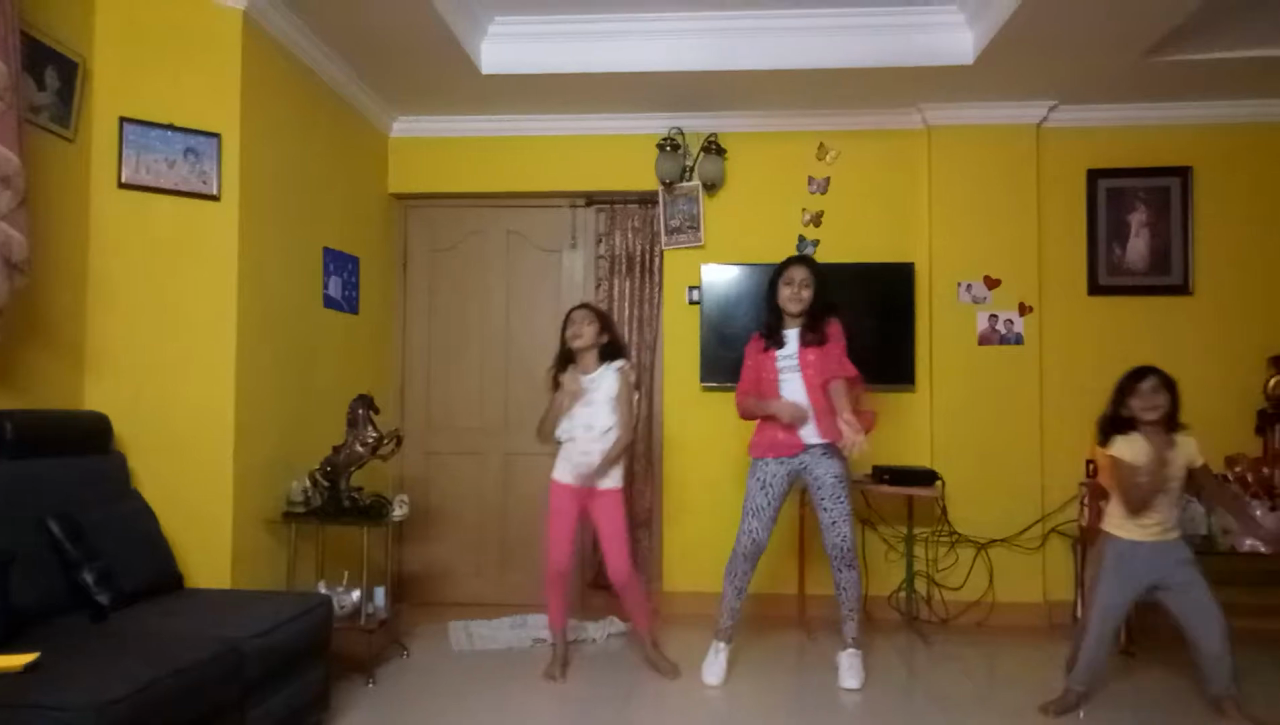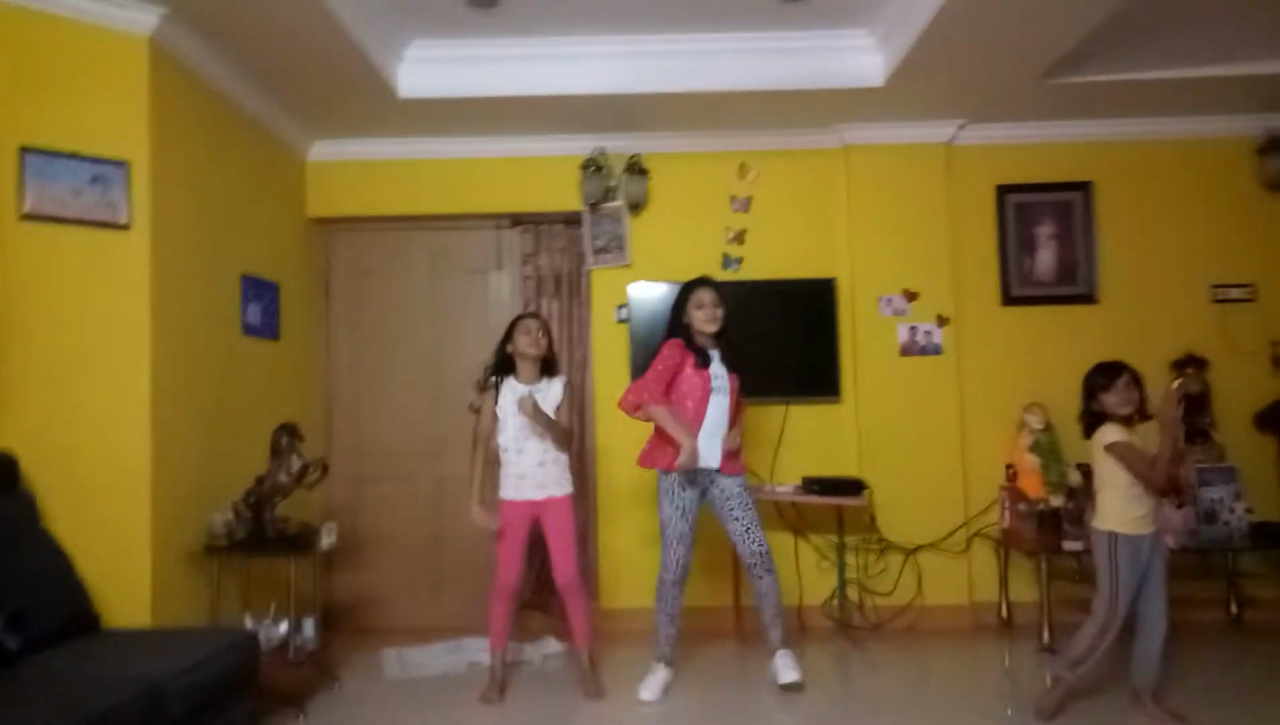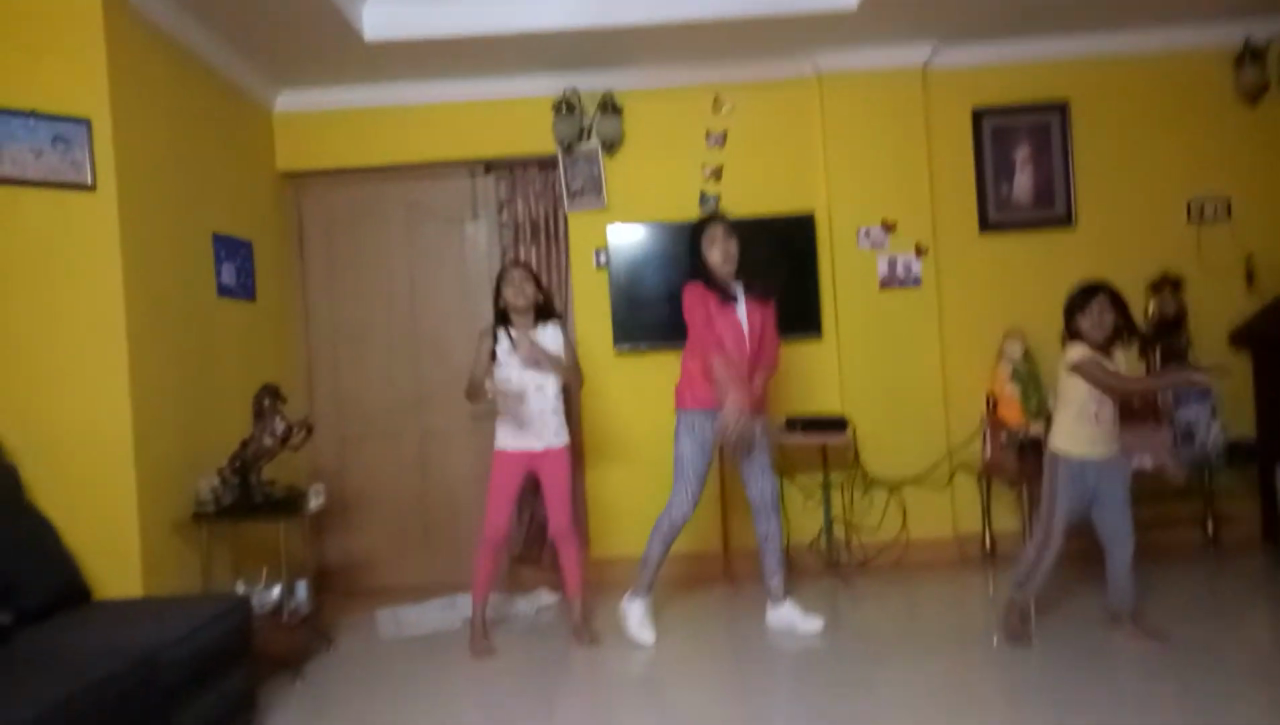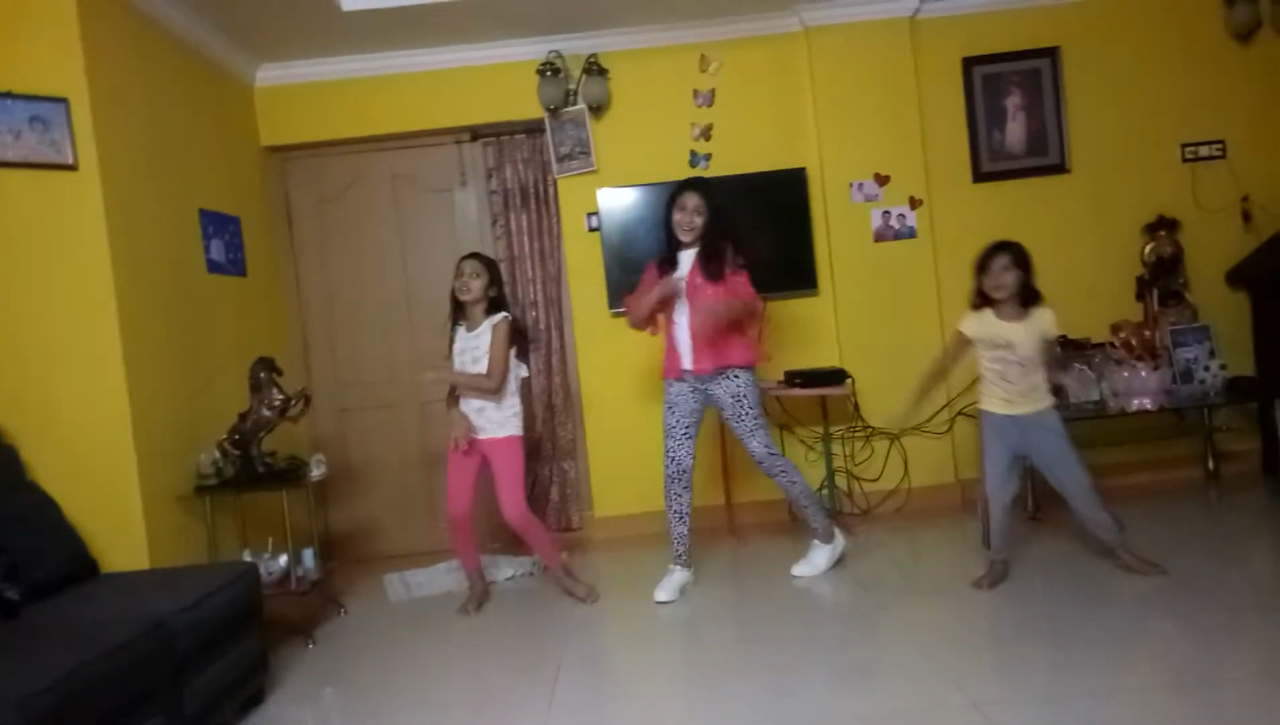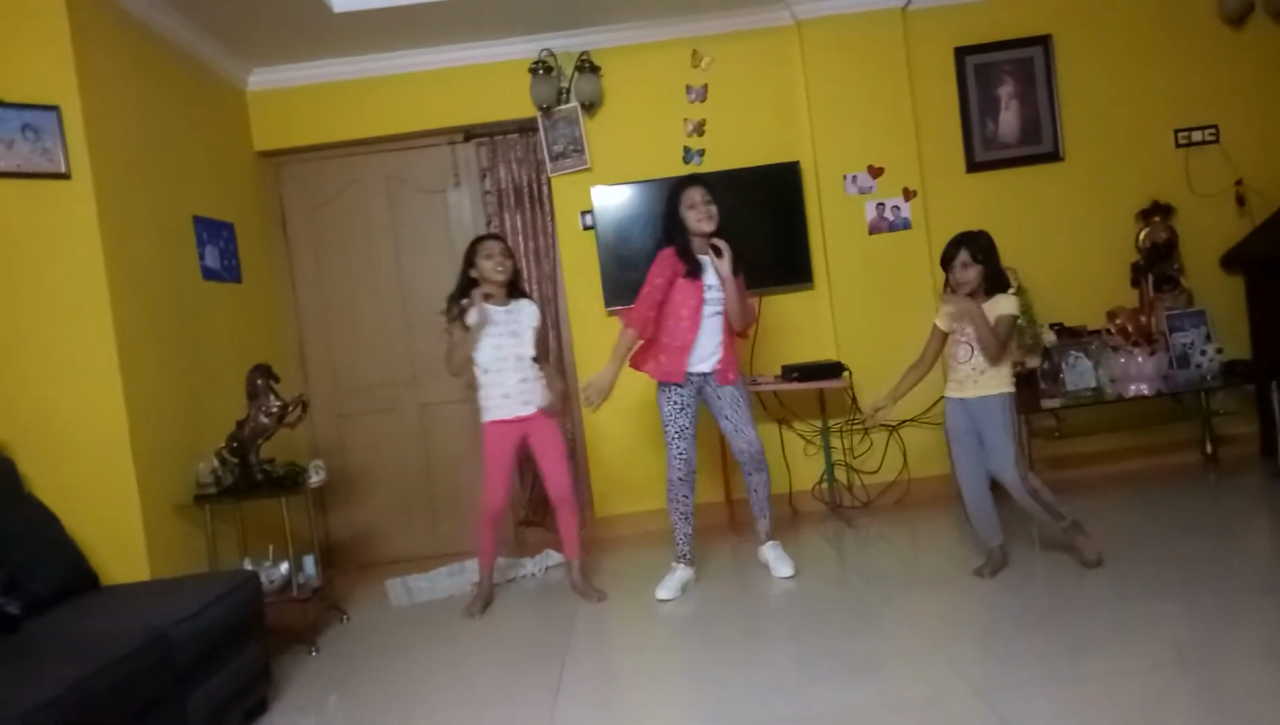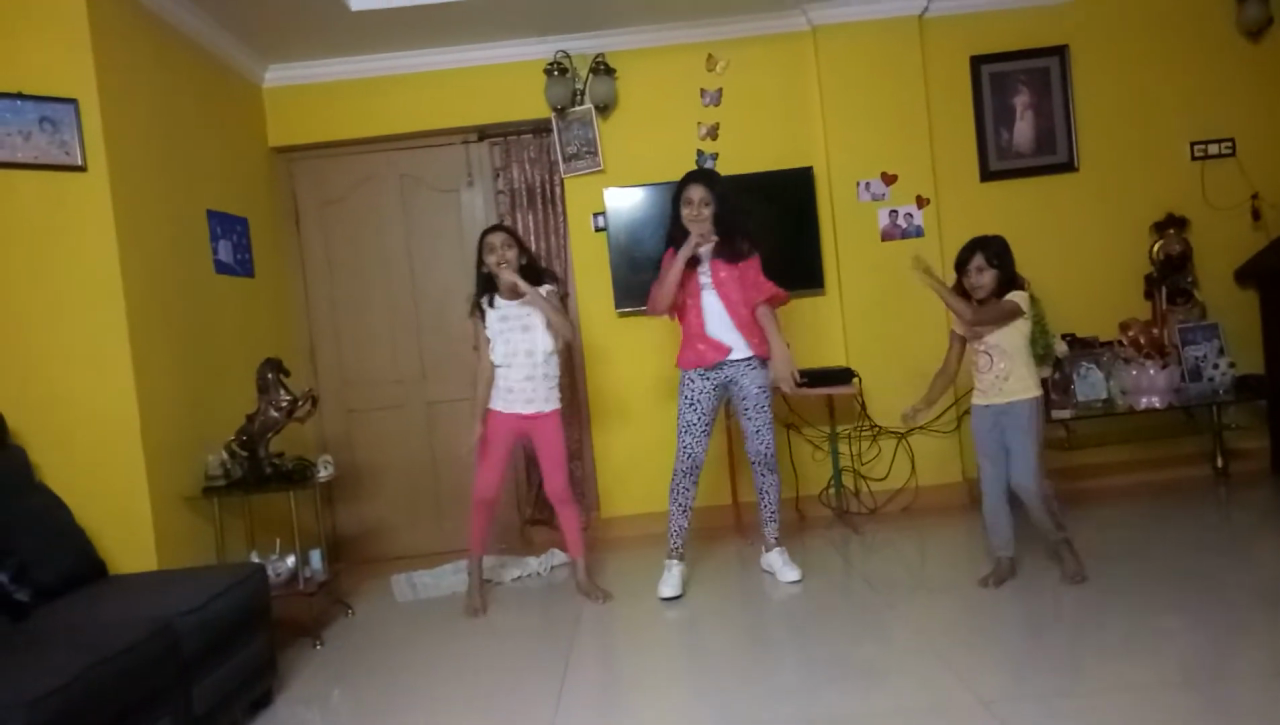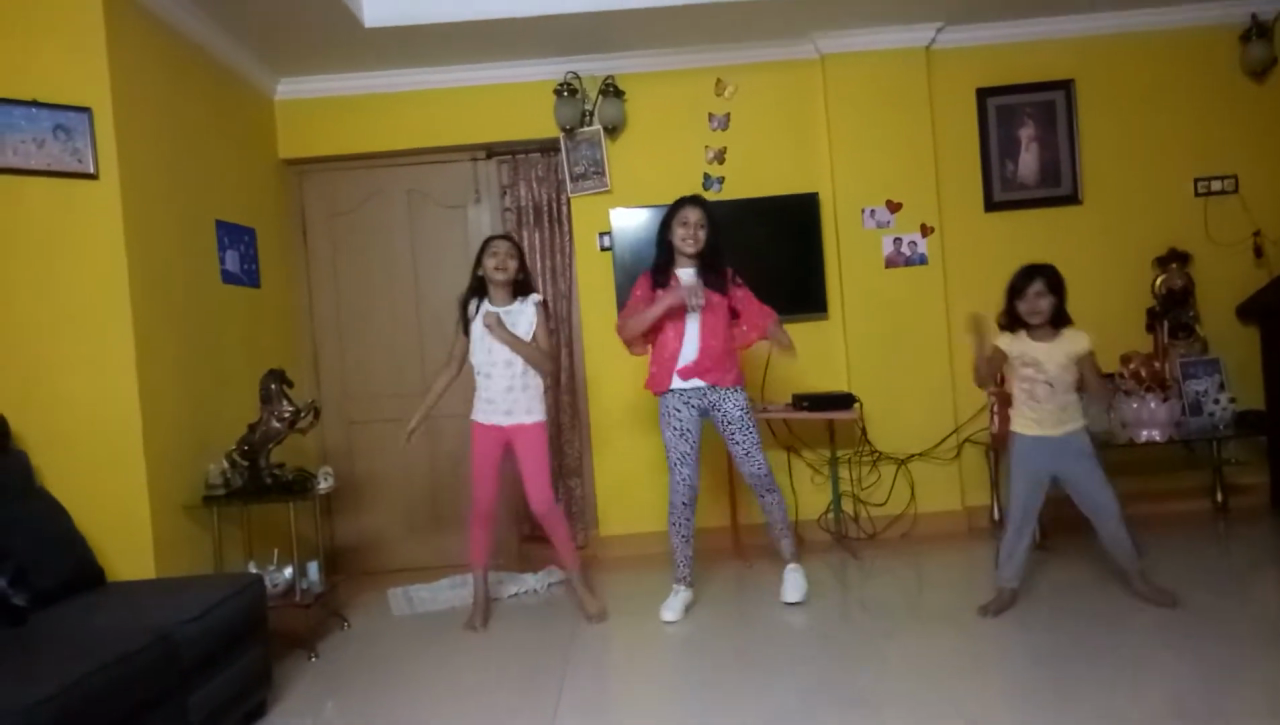
dt=0.4s
person 1, frame 1
left shoulder: (827, 330)
right shoulder: (759, 342)
left elbow: (840, 376)
right elbow: (745, 401)
left wrist: (847, 416)
right wrist: (775, 407)
left hip: (822, 450)
right hip: (772, 452)
left knee: (841, 544)
right knee: (748, 543)
left ankle: (851, 647)
right ankle: (721, 641)
person 1, frame 2
left shoulder: (724, 359)
right shoulder: (676, 349)
right elbow: (645, 398)
left wrist: (735, 433)
right wrist: (683, 439)
left hip: (723, 470)
right hip: (684, 471)
left knee: (757, 552)
right knee: (676, 565)
left ankle: (778, 650)
right ankle: (662, 663)
person 1, frame 3
left shoulder: (756, 298)
right shoulder: (697, 291)
left elbow: (765, 357)
right elbow: (708, 350)
left wrist: (745, 408)
right wrist: (731, 405)
left hip: (745, 409)
right hip: (701, 409)
left knee: (766, 498)
right knee: (683, 504)
left ankle: (779, 604)
right ankle: (637, 597)
person 1, frame 4
left shoulder: (721, 257)
right shoulder: (662, 265)
left elbow: (747, 306)
right elbow: (635, 317)
left wrist: (721, 310)
right wrist: (660, 296)
left hip: (728, 371)
right hip: (680, 378)
left knee: (764, 455)
right knee: (677, 469)
left ankle: (825, 536)
right ankle: (680, 565)
person 1, frame 5
left shoulder: (725, 260)
right shoulder: (671, 258)
left elbow: (741, 323)
right elbow: (641, 313)
left wrist: (729, 275)
right wrist: (612, 367)
left hip: (721, 373)
right hip: (676, 378)
left knee: (751, 453)
right knee: (681, 468)
left ankle: (767, 541)
right ankle: (682, 563)
person 1, frame 6
left shoulder: (739, 248)
right shoulder: (675, 254)
left elbow: (761, 297)
right elbow: (659, 305)
left wrist: (779, 347)
right wrist: (685, 254)
left hip: (746, 362)
right hip: (700, 367)
left knee: (763, 453)
right knee: (688, 461)
left ankle: (772, 550)
right ankle: (675, 560)
person 1, frame 7
left shoulder: (721, 277)
right shoulder: (652, 281)
left elbow: (755, 315)
right elbow: (628, 332)
left wrist: (777, 333)
right wrist: (666, 303)
left hip: (723, 388)
right hip: (677, 394)
left knee: (758, 473)
right knee: (683, 489)
left ankle: (791, 562)
right ankle: (681, 586)
person 2, frame 1
left shoulder: (618, 372)
right shoulder: (563, 378)
left elbow: (627, 433)
right elbow: (543, 433)
left wrist: (596, 470)
right wrist: (563, 399)
left hip: (605, 484)
right hip: (563, 482)
left knee: (620, 571)
right knee: (557, 567)
left ankle: (649, 644)
right ankle: (559, 649)
person 2, frame 2
left shoulder: (558, 387)
right shoulder: (497, 388)
left elbow: (566, 440)
right elbow: (482, 445)
left wrist: (542, 417)
right wrist: (476, 501)
left hip: (557, 495)
right hip: (515, 496)
left knee: (569, 579)
right knee: (507, 583)
left ankle: (585, 665)
right ankle: (497, 670)
person 2, frame 3
left shoulder: (553, 332)
right shoulder: (493, 336)
left elbow: (575, 379)
right elbow: (470, 391)
left wrist: (542, 356)
right wrist: (490, 389)
left hip: (552, 443)
right hip: (509, 446)
left knee: (562, 528)
right knee: (494, 532)
left ankle: (578, 614)
right ankle: (478, 619)
person 2, frame 4
left shoulder: (500, 323)
right shoulder: (460, 331)
left elbow: (494, 382)
right elbow: (455, 386)
left wrist: (454, 380)
right wrist: (454, 410)
left hip: (503, 432)
right hip: (467, 432)
left knee: (515, 513)
right knee: (457, 514)
left ankle: (563, 574)
right ankle: (477, 585)
person 2, frame 5
left shoulder: (527, 308)
right shoulder: (464, 310)
right elbow: (455, 367)
left wrist: (550, 379)
right wrist: (473, 322)
left hip: (539, 410)
right hip: (499, 417)
left knee: (563, 492)
right knee: (494, 504)
left ankle: (576, 574)
right ankle: (485, 584)
person 2, frame 6
left shoulder: (545, 292)
right shoulder: (484, 306)
left elbow: (566, 335)
right elbow: (484, 365)
left wrist: (531, 293)
right wrist: (479, 418)
left hip: (544, 410)
right hip: (501, 411)
left knee: (559, 491)
right knee: (484, 494)
left ankle: (582, 575)
right ankle: (475, 580)
person 2, frame 7
left shoulder: (532, 307)
right shoulder: (472, 311)
left elbow: (546, 363)
right elbow: (454, 366)
left wrist: (507, 336)
right wrist: (422, 411)
left hip: (529, 419)
right hip: (486, 421)
left knee: (543, 503)
right knee: (481, 507)
left ankle: (578, 584)
right ankle: (480, 593)
person 3, frame 1
left shoulder: (1183, 445)
right shoulder: (1121, 446)
left elbow: (1219, 491)
right elbow: (1133, 506)
right wrist: (1154, 472)
left hip: (1169, 547)
right hip: (1122, 547)
left knee: (1210, 624)
right knee: (1097, 622)
left ankle: (1226, 699)
right ankle: (1075, 688)
person 3, frame 2
left shoulder: (1128, 434)
right shoulder: (1109, 435)
left elbow: (1164, 485)
right elbow: (1152, 480)
left wrist: (1172, 438)
right wrist: (1168, 428)
left hip: (1147, 537)
right hip: (1117, 537)
left knee: (1155, 619)
right knee: (1108, 616)
left ankle: (1145, 694)
right ankle: (1063, 680)
person 3, frame 3
left shoulder: (1114, 359)
right shoulder: (1077, 355)
left elbow: (1128, 393)
right elbow: (1130, 387)
right wrist: (1182, 377)
left hip: (1109, 461)
right hip: (1069, 460)
left knee: (1120, 540)
right knee: (1051, 535)
left ankle: (1124, 613)
right ankle: (1018, 602)
person 3, frame 4
left shoulder: (1044, 318)
right shoulder: (975, 323)
left elbow: (1052, 365)
right elbow: (945, 365)
right wrist: (916, 402)
left hip: (1040, 416)
right hip: (997, 420)
left knee: (1077, 484)
right knee: (997, 495)
left ankle: (1117, 547)
right ankle: (998, 560)
person 3, frame 5
left shoulder: (1004, 304)
right shoulder: (947, 312)
left elbow: (996, 354)
right elbow: (924, 362)
left wrist: (974, 311)
right wrist: (889, 400)
left hip: (996, 400)
right hip: (958, 404)
left knee: (1010, 473)
right knee: (971, 482)
left ankle: (1069, 527)
right ankle: (995, 548)
person 3, frame 6
left shoulder: (1016, 302)
right shoulder: (964, 319)
left elbow: (979, 316)
right elbow: (949, 369)
left wrist: (934, 282)
right wrist: (924, 404)
left hip: (1022, 405)
right hip: (984, 410)
left knee: (1025, 481)
right knee: (992, 487)
left ankle: (1059, 541)
right ankle: (1004, 558)
person 3, frame 7
left shoulder: (1074, 340)
right shoulder: (1008, 342)
left elbow: (1093, 382)
right elbow: (984, 381)
right wrist: (980, 343)
left hip: (1071, 438)
right hip: (1028, 442)
left knee: (1106, 509)
right knee: (1019, 516)
left ankle: (1135, 577)
right ankle: (1006, 587)
